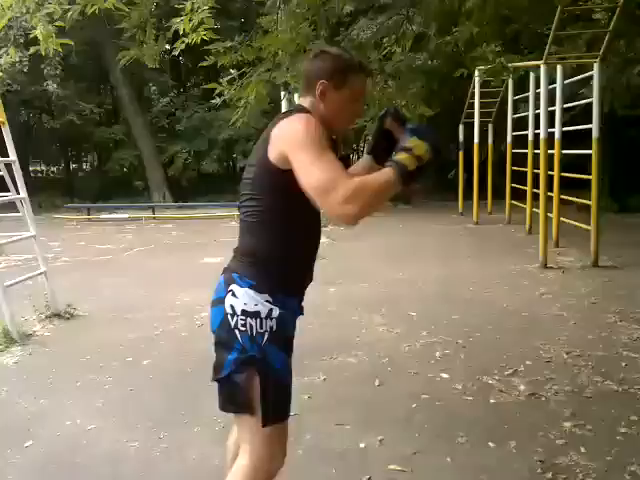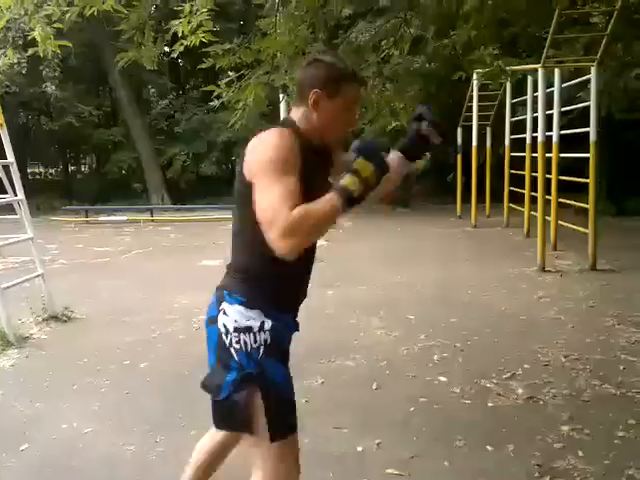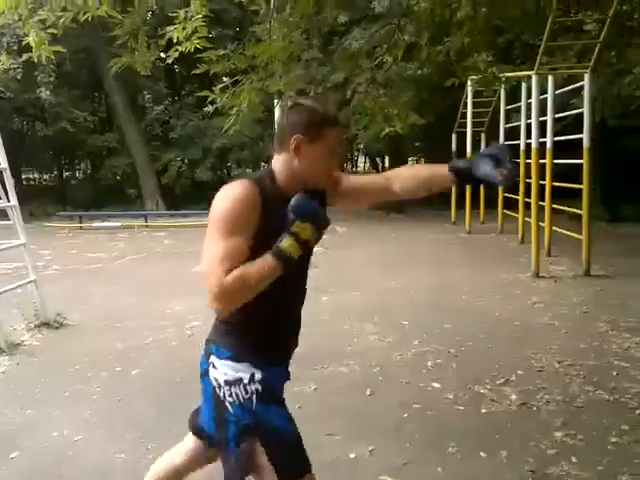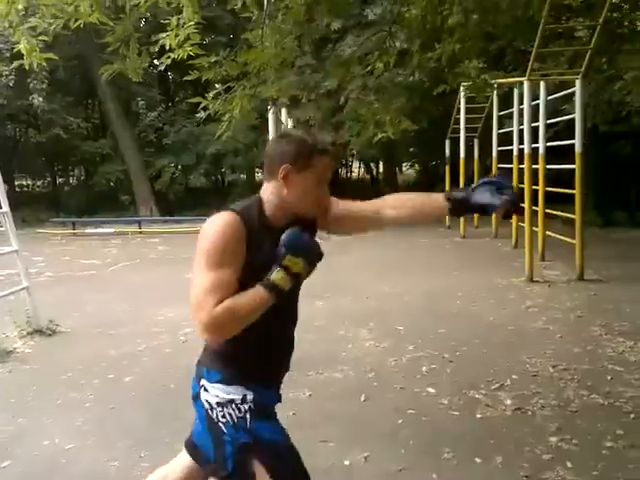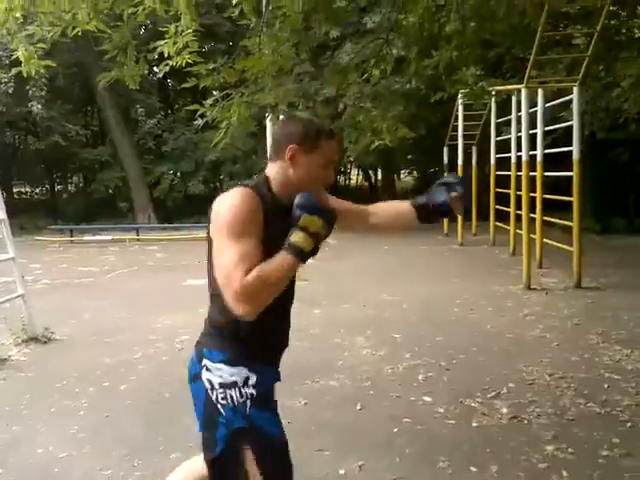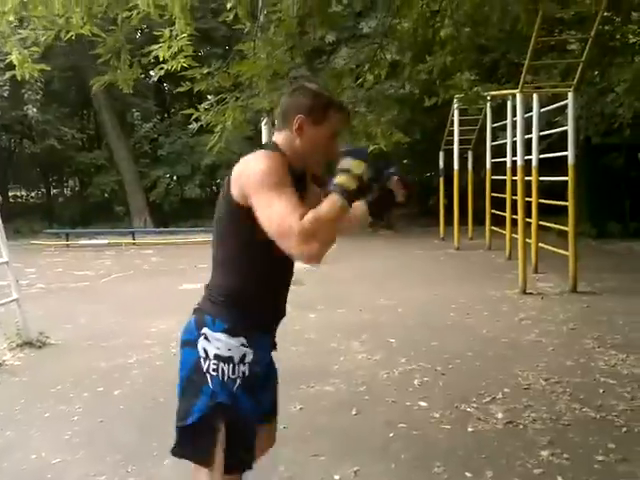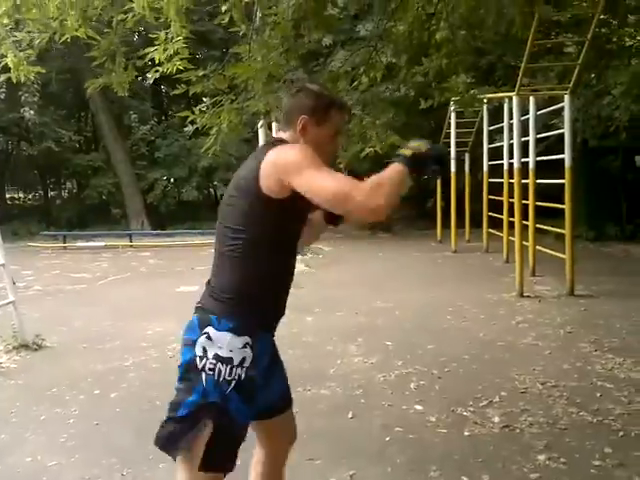
dt=0.1s
person 1, frame 1
left shoulder: (308, 134)
right shoulder: (298, 130)
left elbow: (347, 192)
right elbow: (346, 206)
left wrist: (381, 148)
right wrist: (408, 159)
left hip: (261, 303)
right hip: (255, 304)
left knee: (255, 425)
right knee: (267, 444)
person 1, frame 2
left shoulder: (314, 149)
right shoulder: (275, 145)
right elbow: (287, 240)
left wrist: (410, 149)
right wrist: (353, 184)
left hip: (259, 317)
right hip: (249, 319)
left knee: (231, 429)
person 1, frame 3
left shoulder: (313, 189)
right shoulder: (240, 198)
left elbow: (391, 184)
right elbow: (220, 297)
left wrist: (465, 170)
right wrist: (293, 242)
left hip: (261, 365)
right hip: (237, 371)
left knee: (204, 446)
person 1, frame 4
left shoulder: (306, 215)
right shoulder: (226, 227)
left elbow: (386, 210)
right elbow: (211, 325)
left wrist: (463, 201)
right wrist: (283, 277)
left hip: (248, 385)
right hip: (230, 391)
person 1, frame 5
left shoulder: (297, 201)
right shoulder: (237, 205)
left elbow: (367, 219)
right elbow: (245, 301)
left wrist: (426, 207)
right wrist: (301, 240)
left hip: (251, 368)
right hip: (228, 372)
person 1, frame 6
left shoulder: (290, 174)
right shoulder: (263, 166)
left elbow: (336, 218)
right elbow: (308, 246)
left wrist: (373, 202)
right wrist: (347, 181)
left hip: (248, 339)
right hip: (225, 342)
left knee: (261, 439)
person 1, frame 7
left shoulder: (270, 167)
right shoulder: (286, 159)
left elbow: (290, 241)
right elbow: (369, 203)
left wrist: (331, 214)
right wrist: (410, 158)
left hip: (249, 336)
right hip: (226, 338)
left knee: (280, 434)
